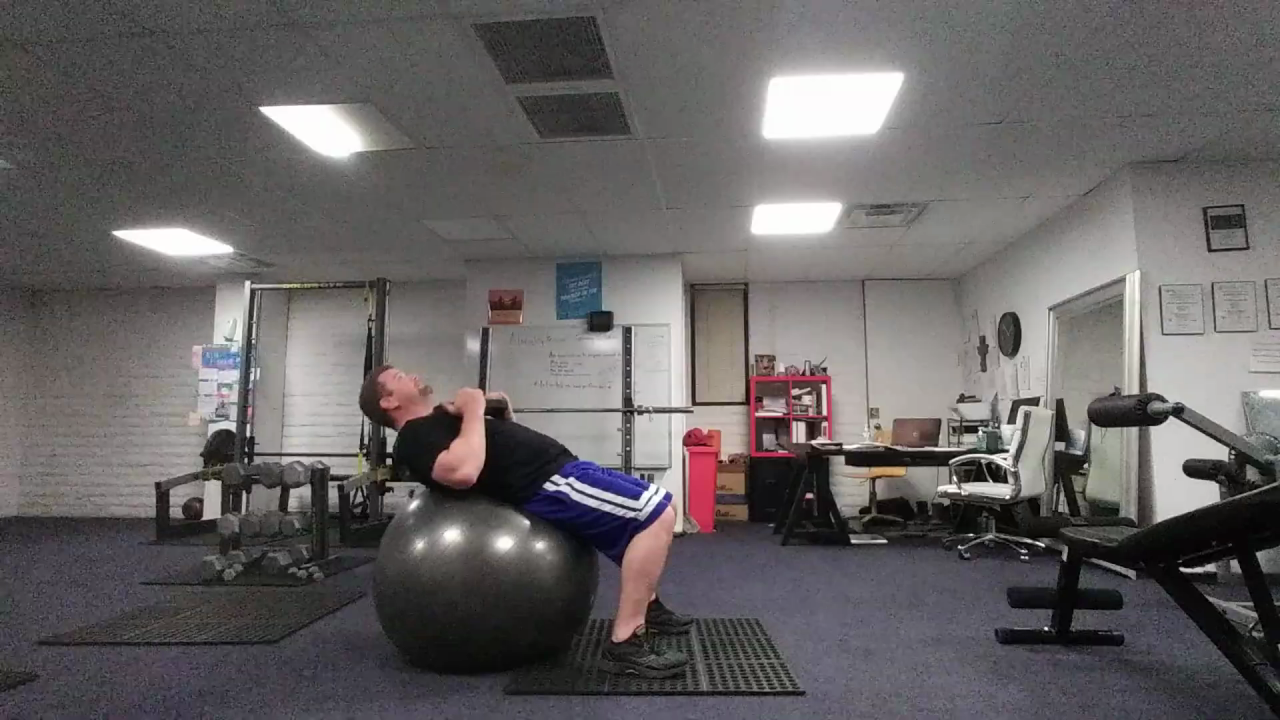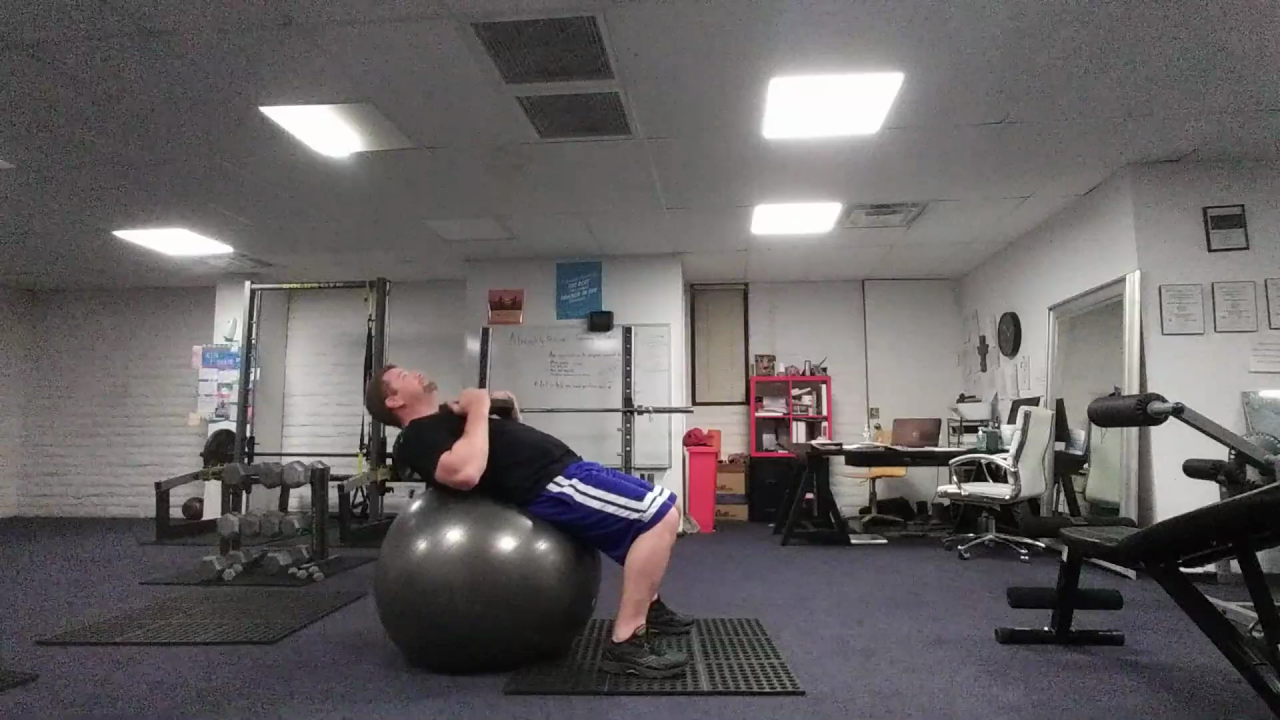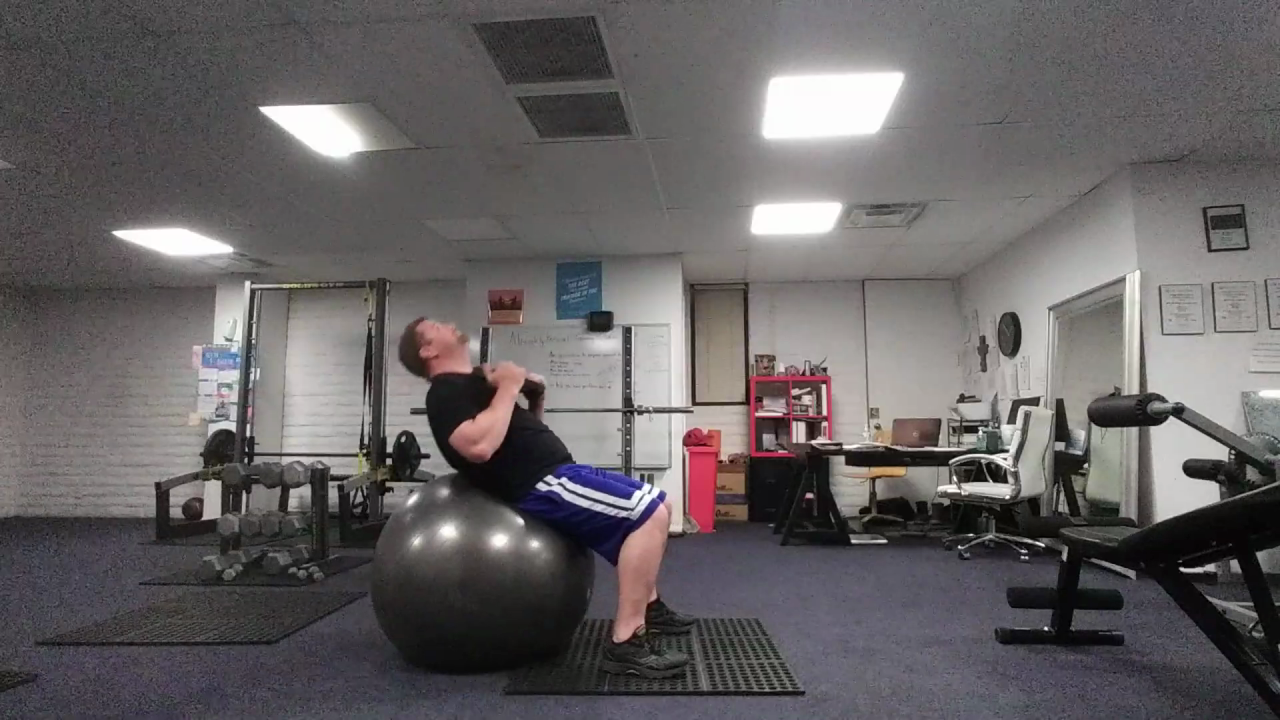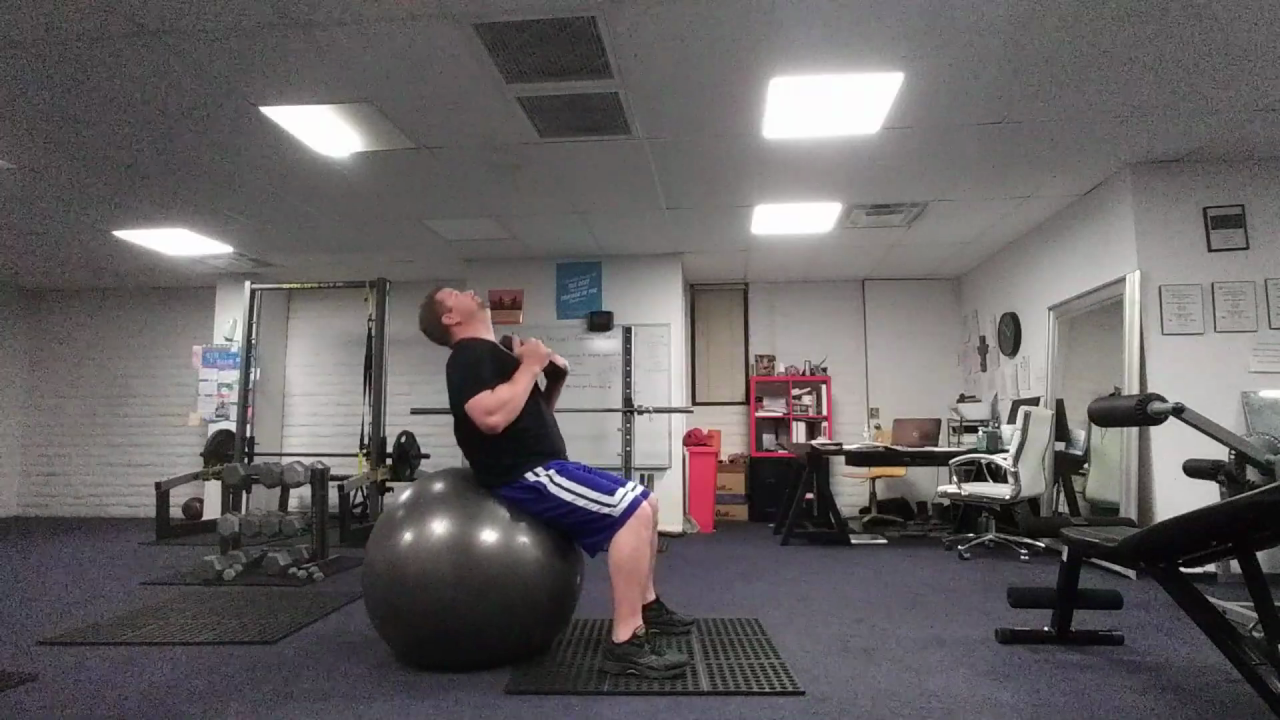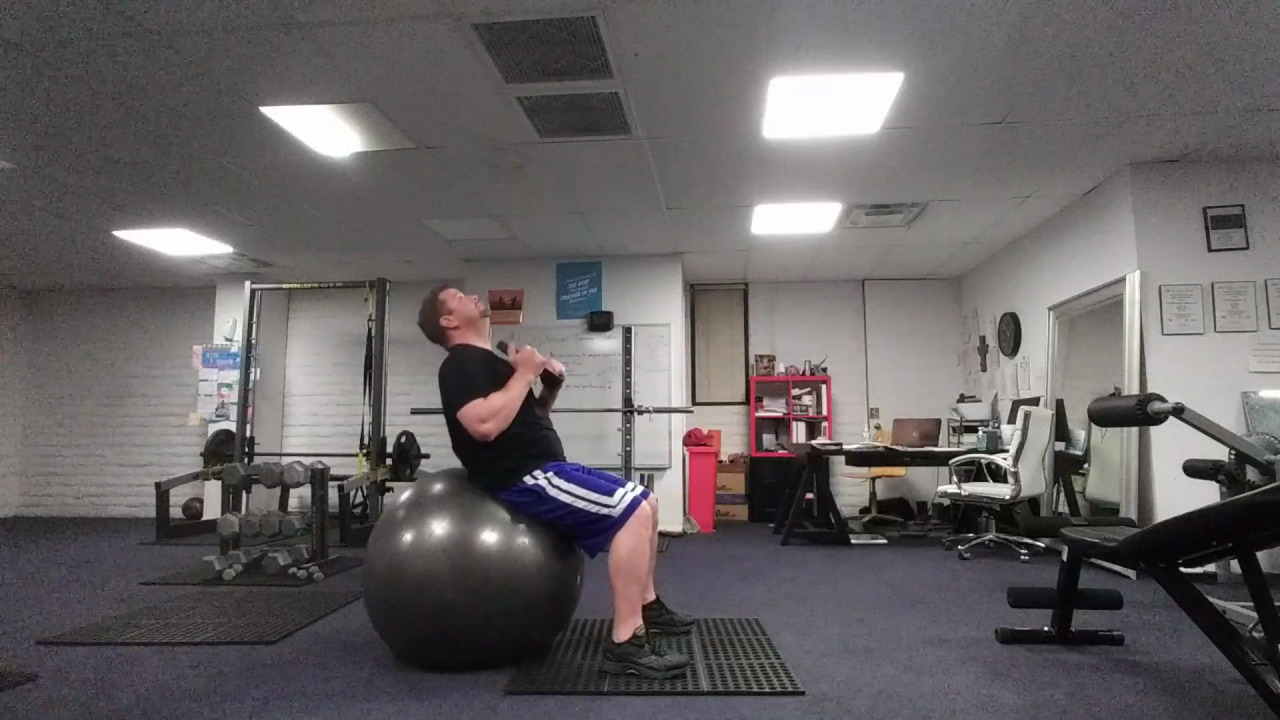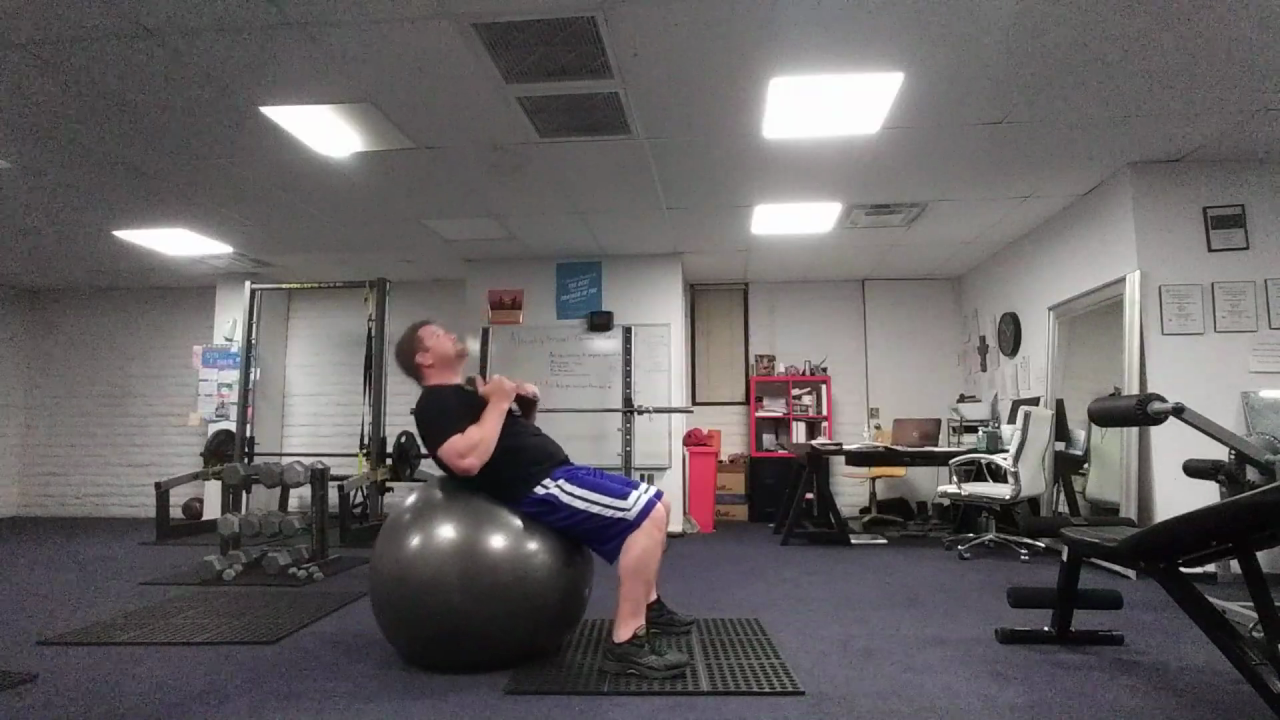
dt=0.4s
person 1, frame 1
left shoulder: (433, 425)
right shoulder: (415, 438)
right elbow: (464, 471)
left wrist: (503, 415)
right wrist: (474, 410)
left hip: (555, 471)
right hip: (547, 484)
left knee: (652, 511)
right knee: (658, 516)
left ankle: (647, 607)
right ankle: (626, 643)
person 1, frame 2
left shoulder: (439, 424)
right shoulder: (419, 437)
right elbow: (466, 472)
left wrist: (510, 414)
right wrist: (478, 410)
left hip: (560, 473)
right hip: (552, 485)
left knee: (654, 513)
right knee: (663, 516)
left ankle: (648, 608)
right ankle: (626, 643)
person 1, frame 3
left shoulder: (470, 383)
right shoulder: (447, 392)
right elbow: (479, 446)
left wrist: (535, 398)
right wrist: (508, 388)
left hip: (553, 474)
right hip: (542, 486)
left knee: (649, 509)
right knee: (651, 513)
left ankle: (648, 607)
right ankle: (627, 644)
person 1, frame 4
left shoulder: (489, 354)
right shoulder: (471, 356)
right elbow: (492, 418)
left wrist: (555, 381)
right wrist: (531, 366)
left hip: (542, 468)
right hip: (527, 477)
left knee: (643, 506)
right knee: (635, 512)
left ankle: (648, 606)
right ankle: (627, 644)
person 1, frame 5
left shoulder: (483, 360)
right shoulder: (463, 363)
right elbow: (485, 424)
left wrist: (551, 387)
right wrist: (525, 374)
left hip: (542, 470)
right hip: (524, 480)
left knee: (644, 504)
right knee: (635, 512)
left ankle: (648, 606)
right ankle: (627, 644)
person 1, frame 6
left shoulder: (459, 395)
right shoulder: (436, 404)
right elbow: (467, 459)
left wrist: (526, 409)
right wrist: (499, 402)
left hip: (553, 475)
right hip: (537, 488)
left knee: (650, 507)
right knee: (650, 514)
left ankle: (649, 607)
right ankle: (626, 644)
